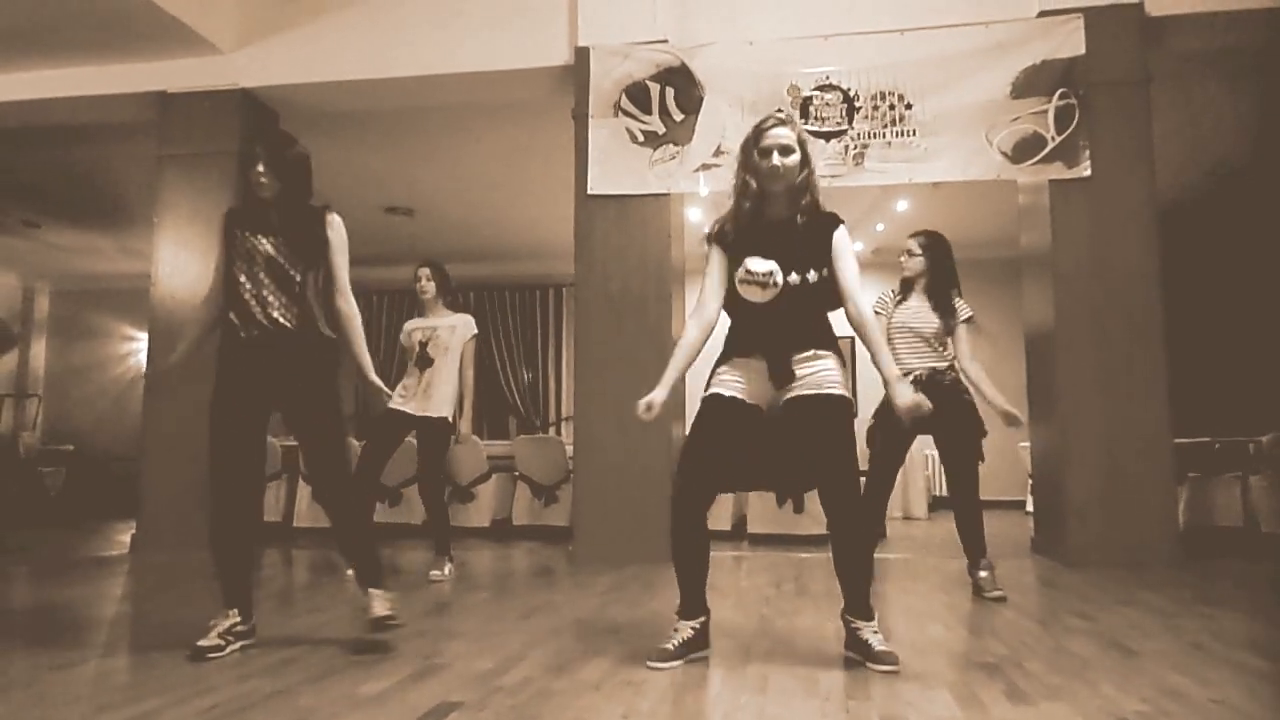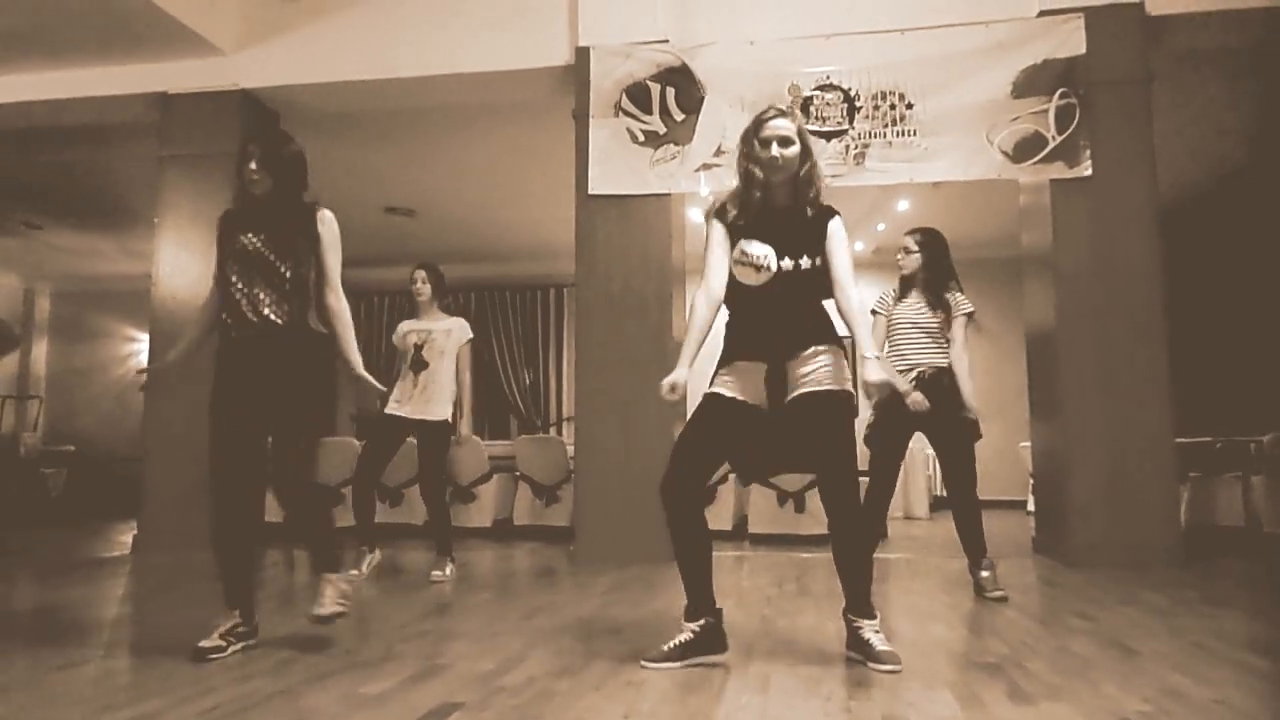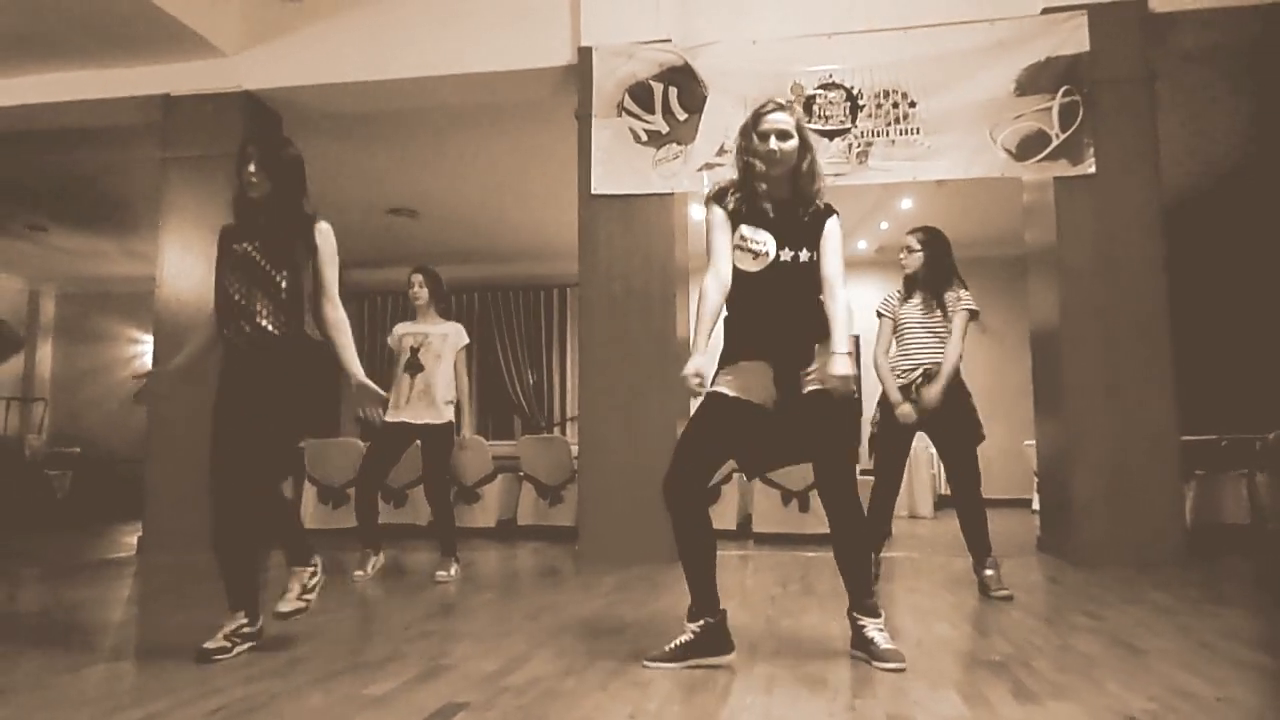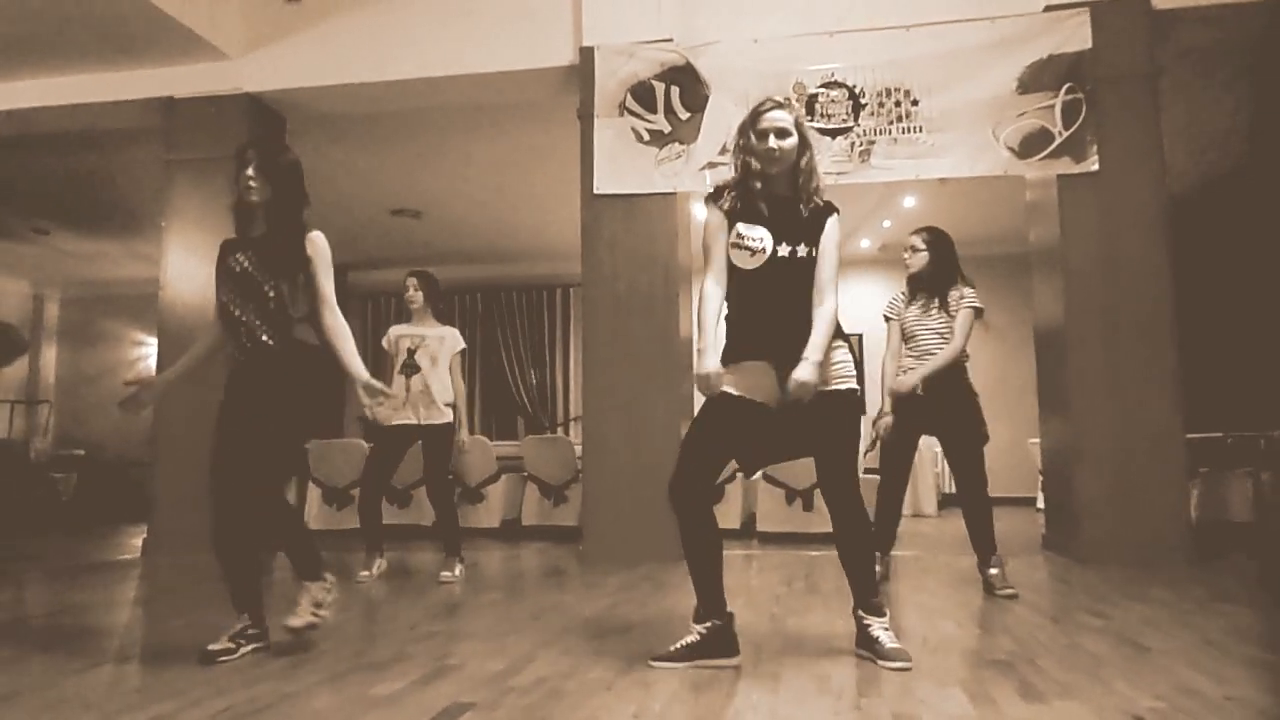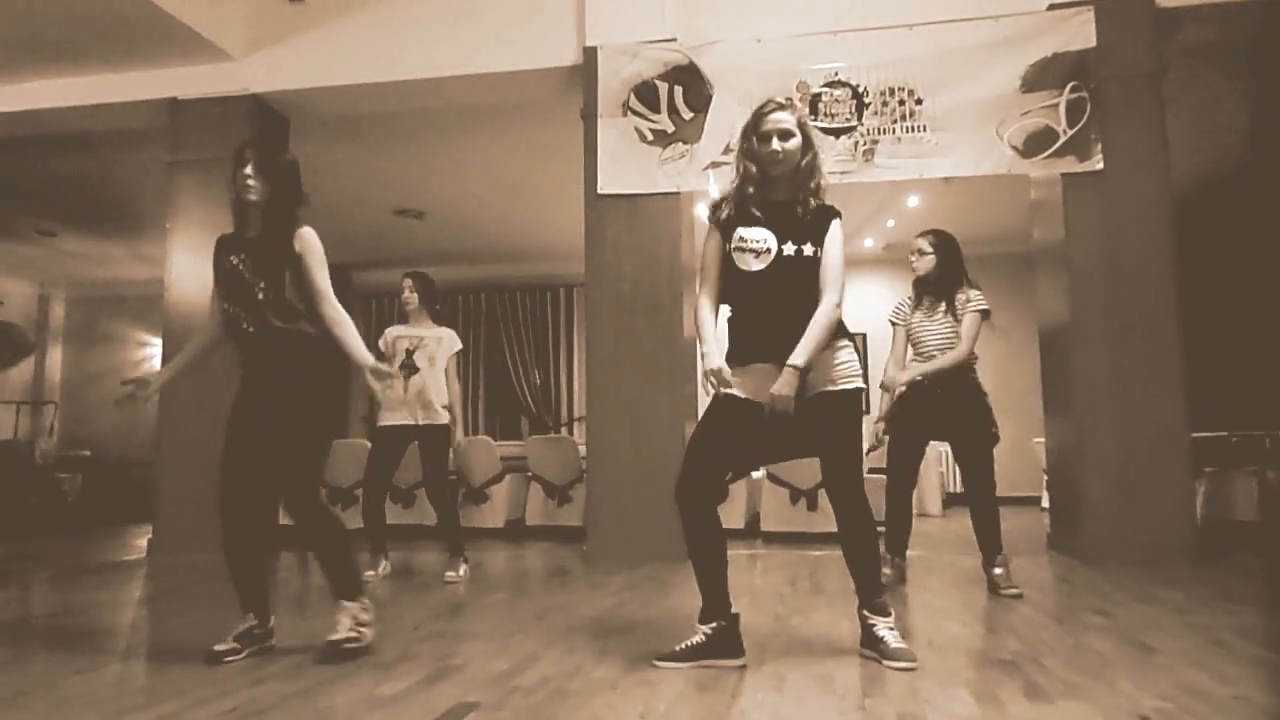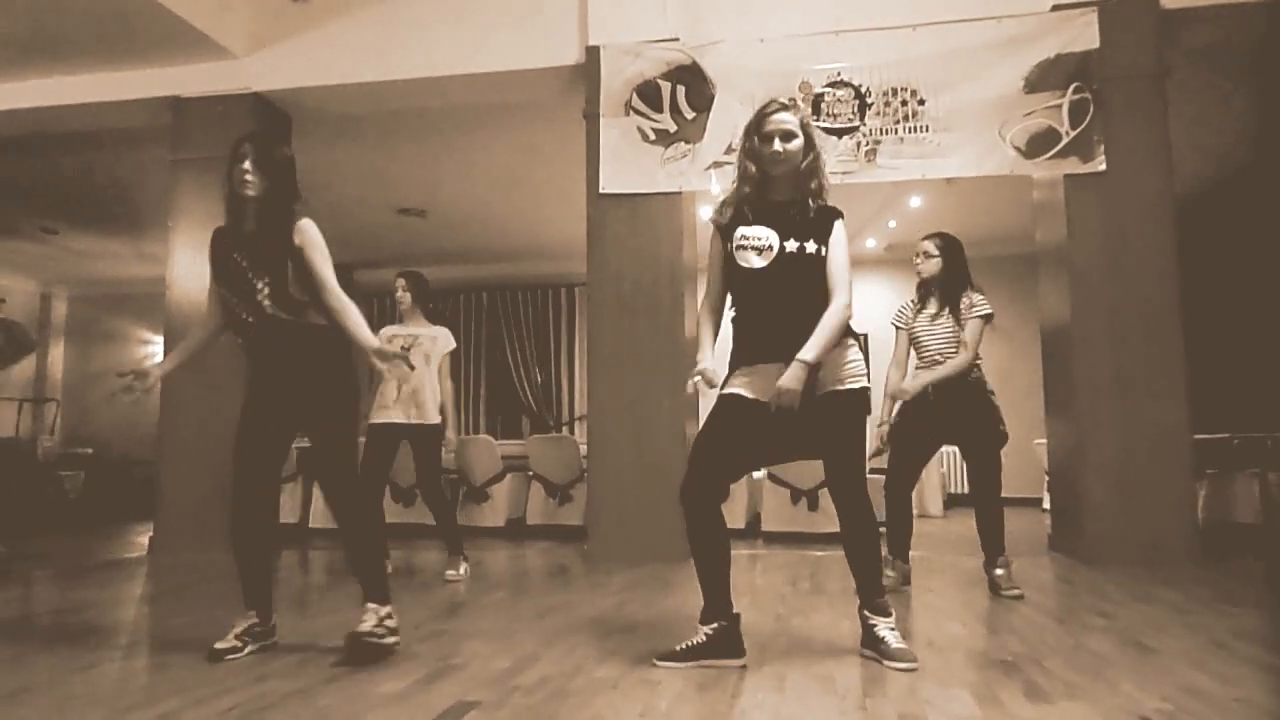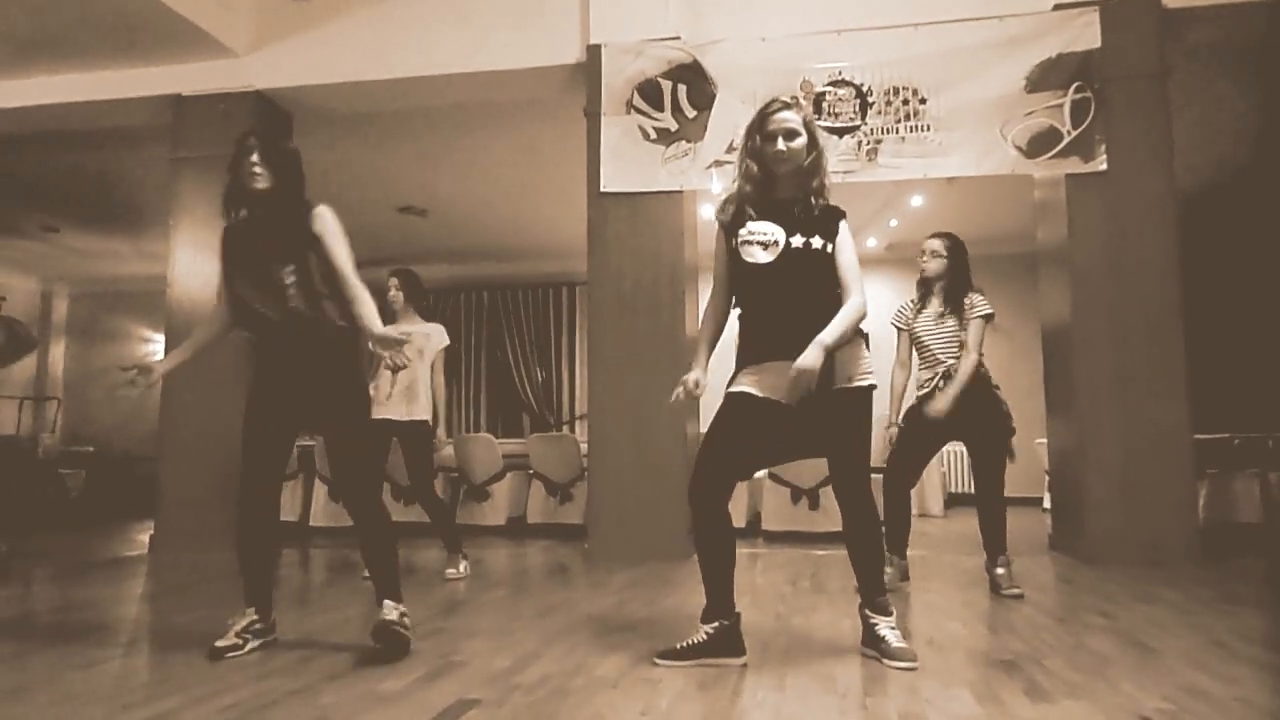
dt=0.1s
person 1, frame 1
left shoulder: (828, 228)
right shoulder: (729, 233)
left elbow: (857, 303)
right elbow: (704, 312)
left wrist: (894, 379)
right wrist: (663, 386)
left hip: (813, 366)
right hip: (744, 368)
left knee: (842, 500)
right knee: (690, 492)
left ankle: (861, 625)
right ankle: (692, 621)
person 1, frame 2
left shoulder: (823, 219)
right shoulder: (727, 217)
left elbow: (846, 290)
right elbow: (710, 290)
left wrist: (870, 358)
right wrist: (682, 364)
left hip: (812, 360)
right hip: (743, 368)
left knee: (842, 496)
right knee: (677, 487)
left ankle: (862, 624)
right ankle: (703, 625)
person 1, frame 3
left shoulder: (822, 217)
right shoulder: (728, 204)
left elbow: (834, 287)
right elbow: (716, 278)
left wrist: (842, 349)
right wrist: (699, 351)
left hip: (815, 366)
right hip: (745, 367)
left knee: (840, 494)
right knee: (681, 485)
left ankle: (866, 621)
right ankle: (708, 625)
person 1, frame 4
left shoulder: (821, 215)
right shoulder: (727, 203)
left elbow: (825, 294)
right elbow: (714, 280)
left wrist: (812, 362)
right wrist: (706, 352)
left hip: (815, 366)
right hip: (747, 365)
left knee: (841, 492)
right knee: (686, 486)
left ankle: (871, 620)
right ankle: (714, 627)
person 1, frame 5
left shoulder: (824, 219)
right shoulder: (728, 212)
left elbow: (830, 302)
right elbow: (709, 294)
left wrist: (794, 370)
right wrist: (709, 352)
left hip: (824, 365)
right hip: (750, 368)
left knee: (846, 492)
right knee: (692, 490)
left ankle: (876, 620)
right ankle: (719, 628)
person 1, frame 6
left shoulder: (826, 219)
right shoulder: (731, 215)
left elbow: (841, 302)
right elbow: (712, 299)
left wrist: (800, 366)
right wrist: (704, 356)
left hip: (830, 364)
right hip: (756, 368)
left knee: (849, 492)
right knee: (698, 490)
left ankle: (877, 620)
right ankle: (720, 627)
person 1, frame 7
left shoulder: (831, 218)
right shoulder: (736, 212)
left elbow: (856, 301)
right elbow: (720, 300)
left wrist: (819, 347)
right wrist: (697, 367)
left hip: (838, 363)
right hip: (764, 365)
left knee: (853, 489)
right knee: (705, 488)
left ankle: (878, 618)
right ankle: (721, 626)
person 2, frame 1
left shoulder: (324, 224)
right shoulder: (235, 223)
left elbow: (341, 299)
right elbow: (222, 296)
left wrist: (367, 368)
right wrist: (178, 356)
left hip: (305, 361)
right hip: (243, 363)
left knee: (331, 478)
right knee: (231, 488)
left ankle: (374, 588)
right ankle: (237, 613)
person 2, frame 2
left shoulder: (316, 219)
right shoulder: (231, 224)
left elbow: (332, 296)
left wrist: (355, 364)
right wrist: (172, 358)
left hip: (298, 359)
right hip: (239, 361)
left knee: (290, 475)
right knee: (233, 487)
left ankle: (332, 575)
right ankle: (240, 614)
person 2, frame 3
left shoulder: (314, 230)
right shoulder: (230, 237)
left elbow: (330, 305)
right elbow: (221, 316)
left wrist: (355, 373)
right wrist: (169, 368)
left hip: (291, 366)
right hip: (240, 371)
left knee: (255, 481)
right knee: (227, 492)
left ankle: (303, 562)
right ankle: (245, 616)
person 2, frame 4
left shoulder: (308, 240)
right shoulder: (230, 250)
left elbow: (327, 312)
right elbow: (223, 328)
left wrist: (358, 372)
right wrist: (164, 379)
left hip: (294, 375)
right hip: (246, 380)
left knee: (257, 491)
right knee: (227, 498)
left ankle: (316, 578)
right ankle: (250, 619)
person 2, frame 5
left shoulder: (299, 237)
right shoulder: (227, 247)
left elbow: (326, 304)
right elbow: (218, 323)
left wrist: (363, 359)
right wrist: (162, 375)
left hip: (304, 372)
right hip: (258, 380)
left knee: (297, 489)
right knee: (238, 498)
left ankle: (353, 606)
right ankle: (256, 619)
person 2, frame 6
left shoulder: (298, 229)
right shoulder: (223, 240)
left elbow: (332, 294)
right elbow: (217, 316)
left wrist: (370, 344)
right wrist: (162, 366)
left hip: (319, 364)
right hip: (269, 372)
left knee: (340, 484)
right knee: (249, 493)
left ankle: (379, 608)
right ankle: (259, 616)
person 2, frame 7
left shoulder: (314, 217)
right shoulder: (237, 233)
left elbow: (351, 283)
right elbow: (226, 312)
left wrist: (378, 331)
right wrist: (168, 362)
left hip: (333, 361)
right hip: (279, 368)
left knee: (357, 484)
right knee: (256, 488)
left ankle: (391, 606)
right ankle: (258, 614)
person 3, frame 1
left shoulder: (953, 305)
right shoulder: (888, 300)
left elbow: (969, 361)
left wrist: (1000, 403)
left hip: (945, 396)
left knee: (964, 483)
right knee: (877, 483)
left ankle: (980, 568)
person 3, frame 2
left shoulder: (953, 300)
right shoulder: (889, 300)
left elbow: (959, 351)
right elbow: (875, 350)
left wrist: (969, 398)
right wrist: (904, 391)
left hip: (942, 394)
right hip: (896, 396)
left knee: (961, 481)
right knee: (880, 484)
left ankle: (981, 567)
person 3, frame 3
left shoulder: (958, 297)
right shoulder: (893, 300)
left elbow: (955, 348)
right elbow: (881, 353)
left wrist: (938, 387)
right wrist: (896, 398)
left hip: (945, 394)
right hip: (899, 396)
left knee: (965, 480)
right knee: (885, 480)
left ankle: (986, 567)
right ankle: (869, 561)
person 3, frame 4
left shoulder: (962, 295)
right shoulder: (900, 302)
left elbow: (957, 347)
right elbow: (891, 357)
left wrist: (916, 377)
right wrist: (886, 409)
left hip: (950, 392)
right hip: (905, 396)
left knee: (972, 479)
right knee: (892, 480)
left ankle: (990, 566)
right ankle: (879, 560)
person 3, frame 5
left shoulder: (969, 297)
right shoulder: (906, 306)
left elbow: (964, 350)
right elbow: (895, 361)
left wrist: (913, 373)
right wrist: (882, 413)
left hip: (959, 395)
right hip: (916, 398)
left knee: (979, 482)
right knee: (899, 480)
left ankle: (995, 566)
right ankle: (894, 562)
person 3, frame 6
left shoulder: (972, 302)
right shoulder: (909, 309)
left elbow: (967, 355)
right elbow: (897, 365)
left wrist: (920, 381)
right wrist: (885, 418)
left hip: (968, 398)
right hip: (924, 402)
left knee: (986, 483)
right knee: (897, 481)
left ankle: (997, 566)
right ankle: (897, 564)
person 3, frame 7
left shoulder: (973, 302)
right shoulder: (909, 310)
left elbow: (972, 356)
right elbow: (902, 367)
left wrist: (949, 397)
right wrist: (893, 420)
left hip: (970, 397)
right hip: (928, 402)
left knee: (990, 482)
right knee: (896, 478)
left ankle: (998, 566)
right ankle: (896, 562)
person 4, frame 1
left shoulder: (463, 323)
right shoulder: (411, 326)
left elbow: (468, 372)
left wrist: (466, 416)
left hip: (438, 412)
right hip: (400, 406)
left knee: (430, 485)
right knee: (365, 471)
left ankle: (443, 555)
person 4, frame 2
left shoulder: (457, 327)
right shoulder: (404, 328)
left elbow: (464, 375)
right elbow: (404, 370)
left wrist: (466, 418)
right wrist: (395, 398)
left hip: (436, 415)
right hip: (398, 410)
left knee: (431, 487)
right knee: (364, 476)
left ankle: (445, 556)
right ankle: (367, 547)
person 4, frame 3
left shoulder: (454, 331)
right shoulder: (400, 331)
left elbow: (461, 378)
right elbow: (397, 374)
left wrist: (466, 421)
right wrist: (382, 406)
left hip: (438, 418)
right hip: (399, 416)
left knee: (436, 488)
right knee: (366, 481)
left ankle: (449, 556)
right ankle: (372, 551)
person 4, frame 4
left shoulder: (450, 335)
right shoulder: (395, 333)
left elbow: (457, 382)
right elbow: (391, 377)
left wrist: (463, 425)
right wrist: (376, 403)
left hip: (437, 419)
right hip: (397, 418)
left knee: (438, 490)
right knee: (370, 485)
left ankle: (453, 557)
right ankle: (375, 554)
person 4, frame 5
left shoulder: (446, 336)
right shoulder: (391, 334)
left elbow: (452, 383)
left wrist: (458, 425)
right wrist: (376, 386)
left hip: (434, 420)
right hip: (392, 419)
left knee: (438, 489)
right knee: (373, 488)
left ankle: (457, 556)
right ankle: (379, 556)
person 4, frame 6
left shoulder: (440, 335)
right shoulder: (386, 334)
left elbow: (446, 382)
right elbow: (377, 374)
left wrist: (450, 425)
left hip: (425, 419)
right hip: (385, 417)
left knee: (431, 489)
right knee: (371, 487)
left ankle: (457, 555)
person 4, frame 7
left shoulder: (434, 332)
left elbow: (437, 380)
right elbow: (372, 374)
left wrist: (441, 425)
left hip: (415, 417)
right hip: (377, 415)
left knee: (423, 489)
left ankle: (456, 552)
